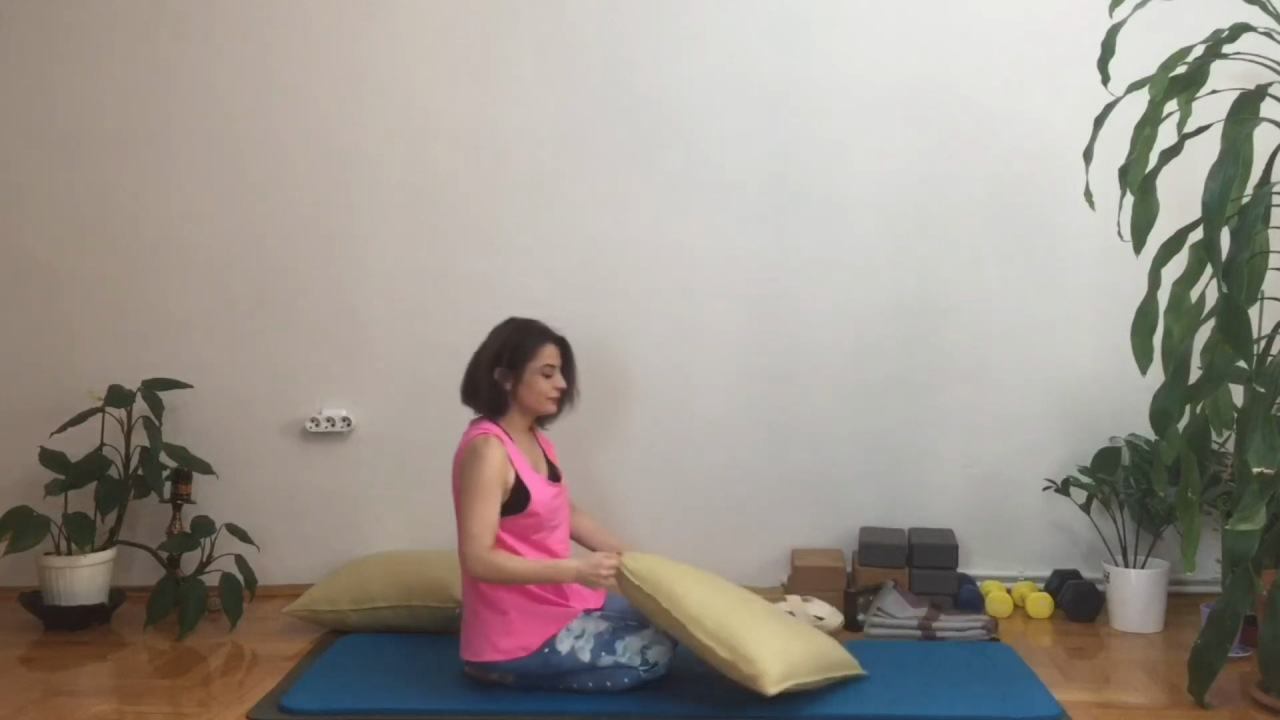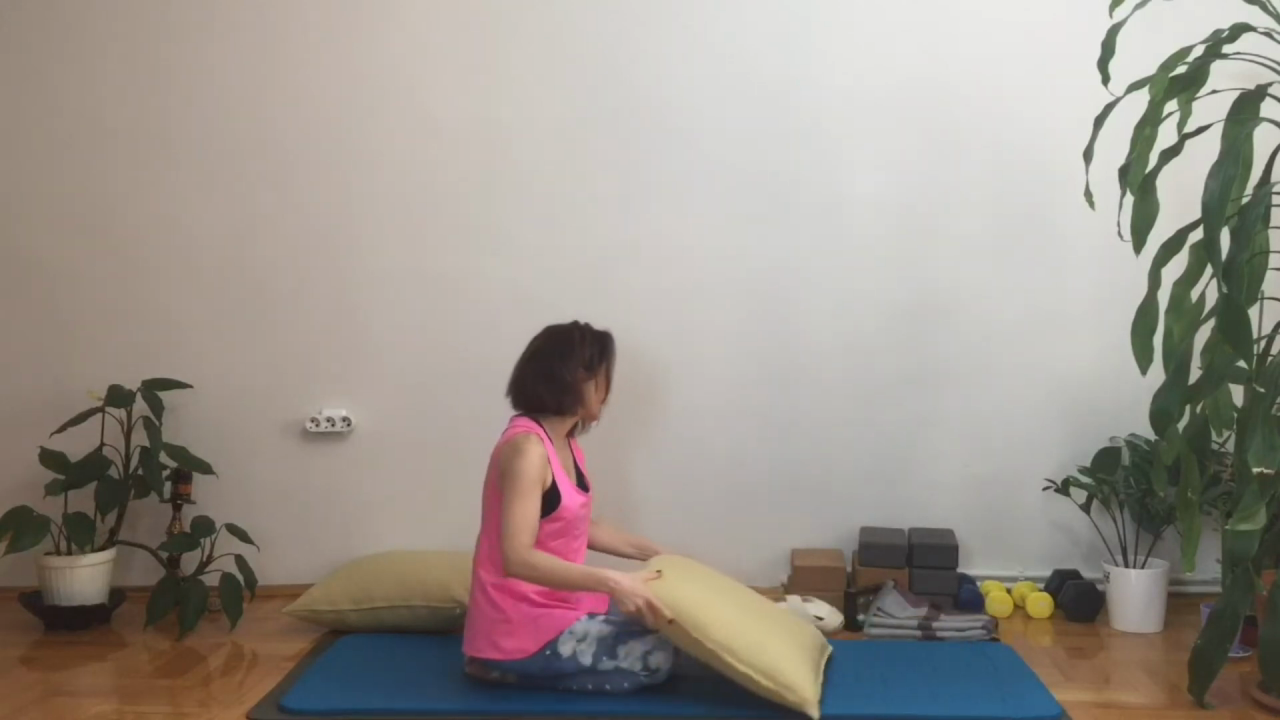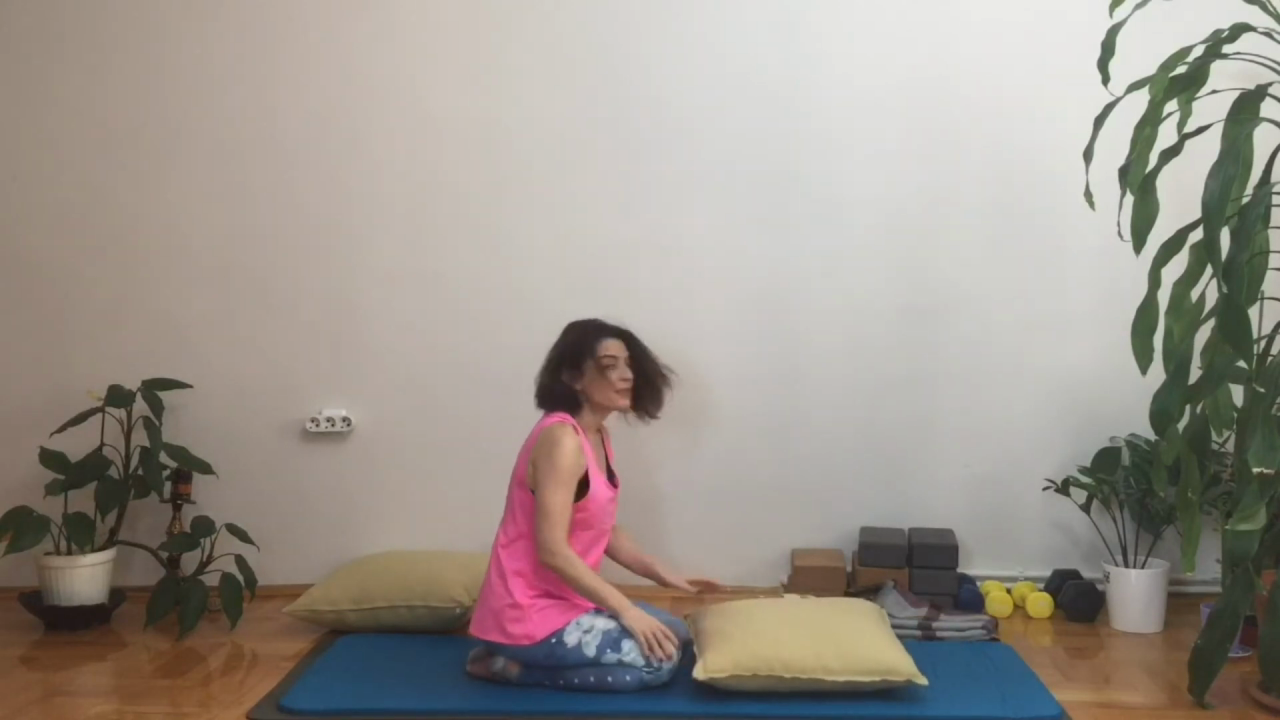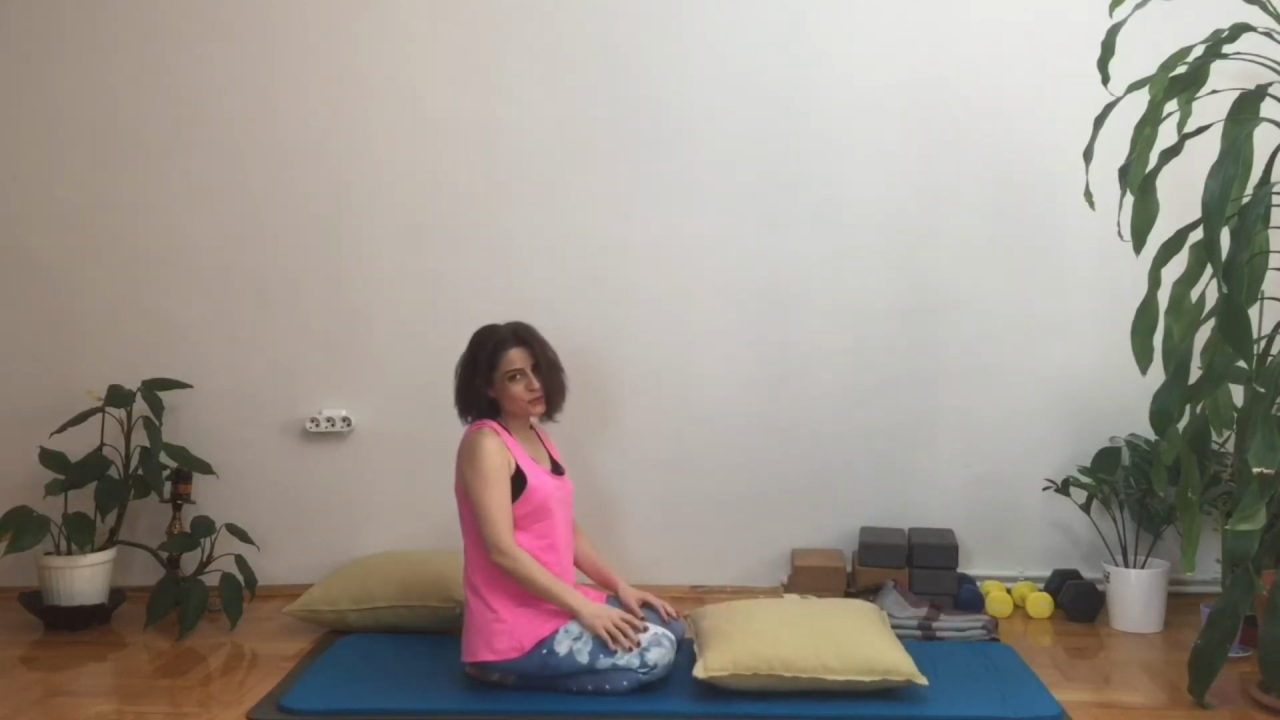
dt=1s
person 1, frame 1
left shoulder: (535, 440)
right shoulder: (487, 450)
left elbow: (569, 519)
right elbow: (478, 561)
right wrist: (575, 570)
left hip: (553, 603)
right hip: (513, 630)
left knee: (658, 621)
right knee: (652, 652)
left ankle: (544, 660)
right ankle: (513, 669)
person 1, frame 2
left shoulder: (564, 443)
right shoulder: (527, 447)
right elbow: (516, 559)
left wrist: (649, 551)
right wrist: (611, 582)
left hip: (557, 603)
right hip: (517, 627)
left knee: (657, 630)
right knee: (653, 657)
left ankle: (532, 665)
right ankle: (513, 670)
person 1, frame 3
left shoulder: (597, 436)
right shoulder: (562, 438)
left elbow: (604, 531)
right elbow: (552, 550)
left wrist: (662, 573)
right wrist: (625, 610)
left hip: (565, 598)
right hip: (528, 613)
left knee: (673, 632)
right knee: (657, 659)
left ankle: (529, 656)
right ankle: (514, 664)
person 1, frame 4
left shoulder: (537, 436)
right shoulder: (485, 443)
right elbow: (502, 550)
left wrist: (620, 587)
right wrist: (584, 607)
left hip: (552, 605)
right hip: (512, 627)
left knee: (668, 626)
right knee: (653, 653)
left ankle: (537, 664)
right ankle: (509, 669)
